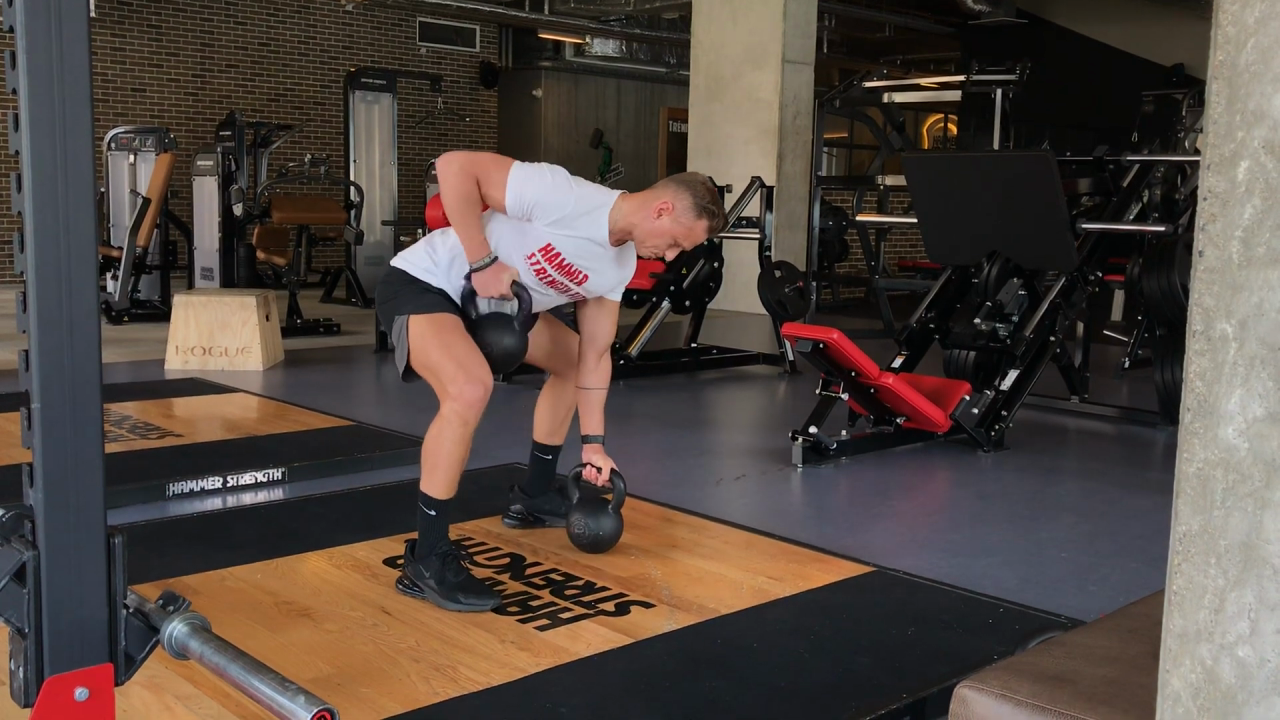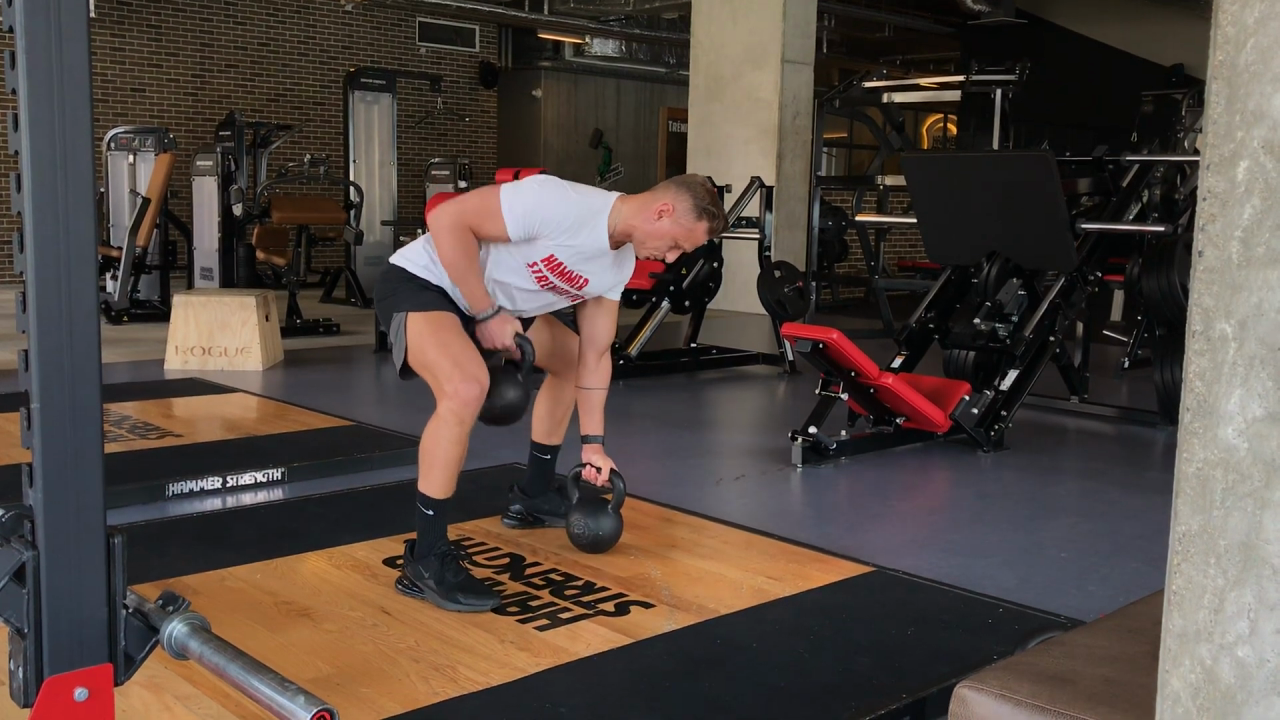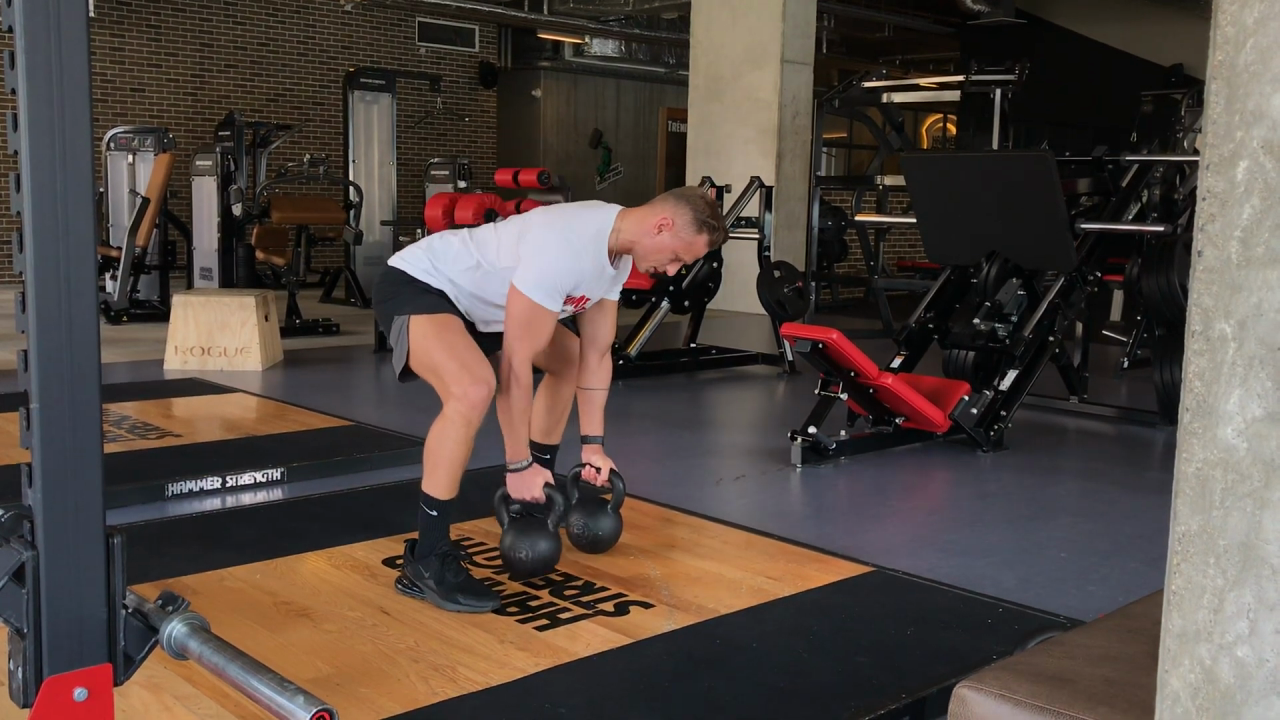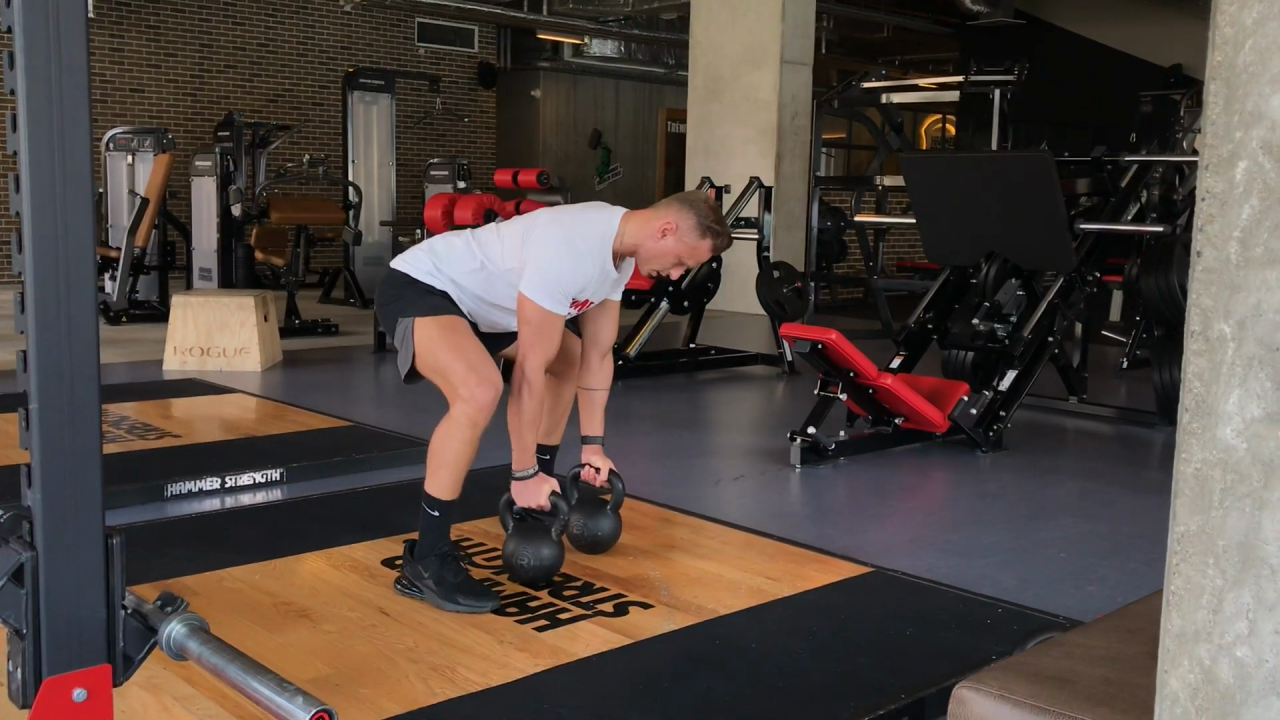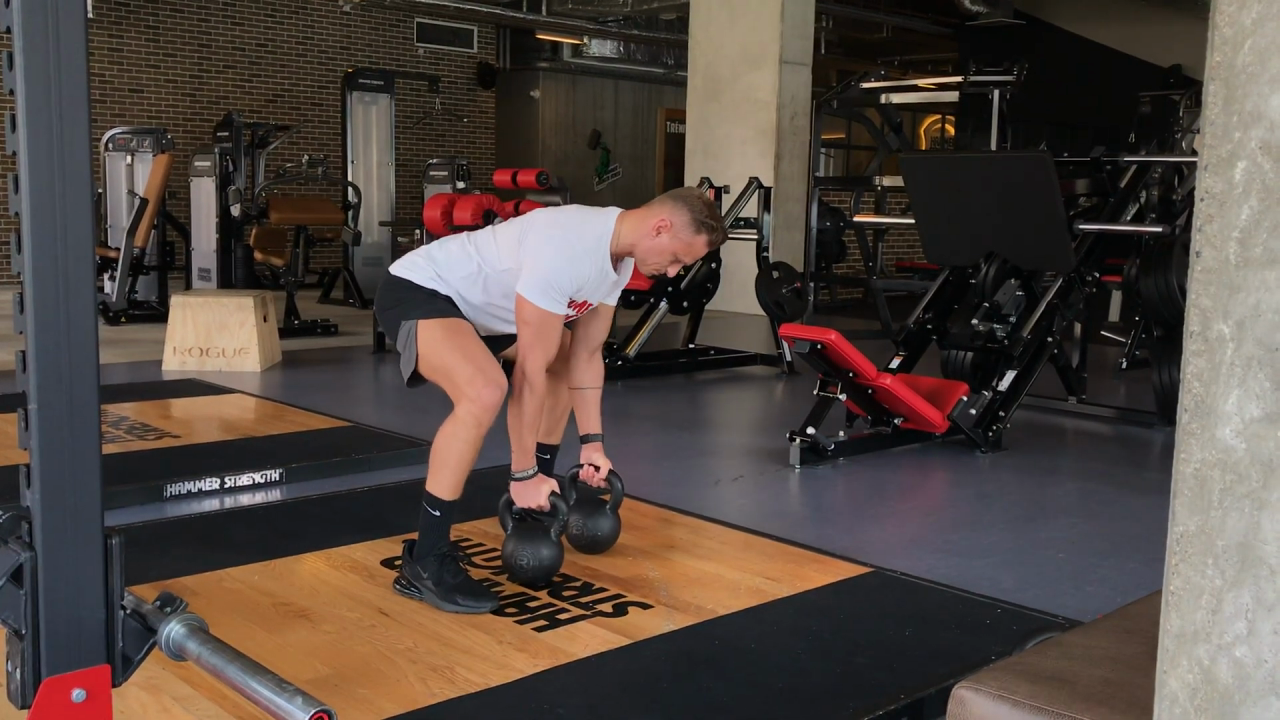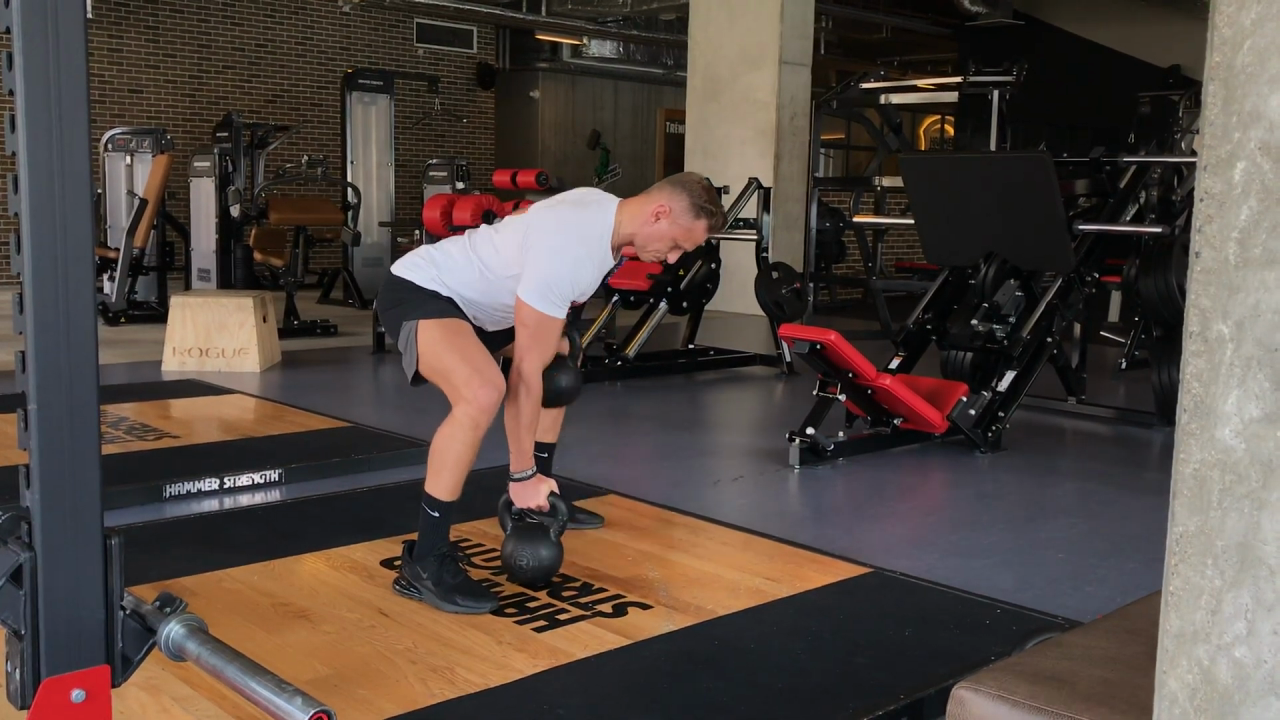
dt=0.4s
person 1, frame 1
left shoulder: (619, 261)
right shoulder: (562, 195)
left elbow: (594, 355)
right elbow: (454, 165)
left wrist: (592, 444)
right wrist: (484, 263)
left hip: (491, 295)
right hip: (421, 282)
left knee: (570, 359)
right knee: (470, 389)
left ankle: (534, 496)
right ankle: (427, 560)
person 1, frame 2
left shoulder: (620, 261)
right shoulder: (560, 204)
left elbow: (594, 355)
right elbow: (447, 218)
left wrist: (592, 444)
right wrist: (487, 314)
right hip: (420, 279)
left knee: (569, 359)
right knee: (467, 388)
left ankle: (532, 496)
right ankle: (427, 560)
person 1, frame 3
left shoulder: (616, 255)
right shoulder: (566, 246)
left elbow: (596, 353)
right elbow: (516, 361)
left wrist: (593, 444)
right wrist: (518, 463)
left hip: (474, 296)
right hip: (416, 284)
left knee: (570, 358)
right knee: (474, 390)
left ankle: (537, 495)
right ankle: (427, 561)
person 1, frame 4
left shoulder: (619, 248)
right shoulder: (570, 249)
left elbow: (597, 354)
right elbow: (530, 369)
left wrist: (592, 445)
right wrist: (524, 473)
left hip: (470, 293)
right hip: (418, 286)
left knee: (570, 358)
right knee: (480, 391)
left ankle: (540, 497)
right ankle: (427, 561)
person 1, frame 5
left shoulder: (618, 255)
right shoulder: (565, 249)
left elbow: (586, 354)
right elbow: (531, 369)
left wrist: (592, 443)
right wrist: (523, 474)
left hip: (468, 295)
right hip: (417, 289)
left knee: (566, 359)
right knee: (485, 392)
left ankle: (538, 498)
right ankle: (426, 561)
person 1, frame 6
left shoulder: (602, 208)
right shoulder: (569, 250)
right elbow: (528, 370)
right wrist: (521, 474)
left hip: (466, 290)
right hip: (419, 289)
left knee: (561, 356)
right knee: (482, 393)
left ankle: (539, 497)
right ankle: (425, 562)
